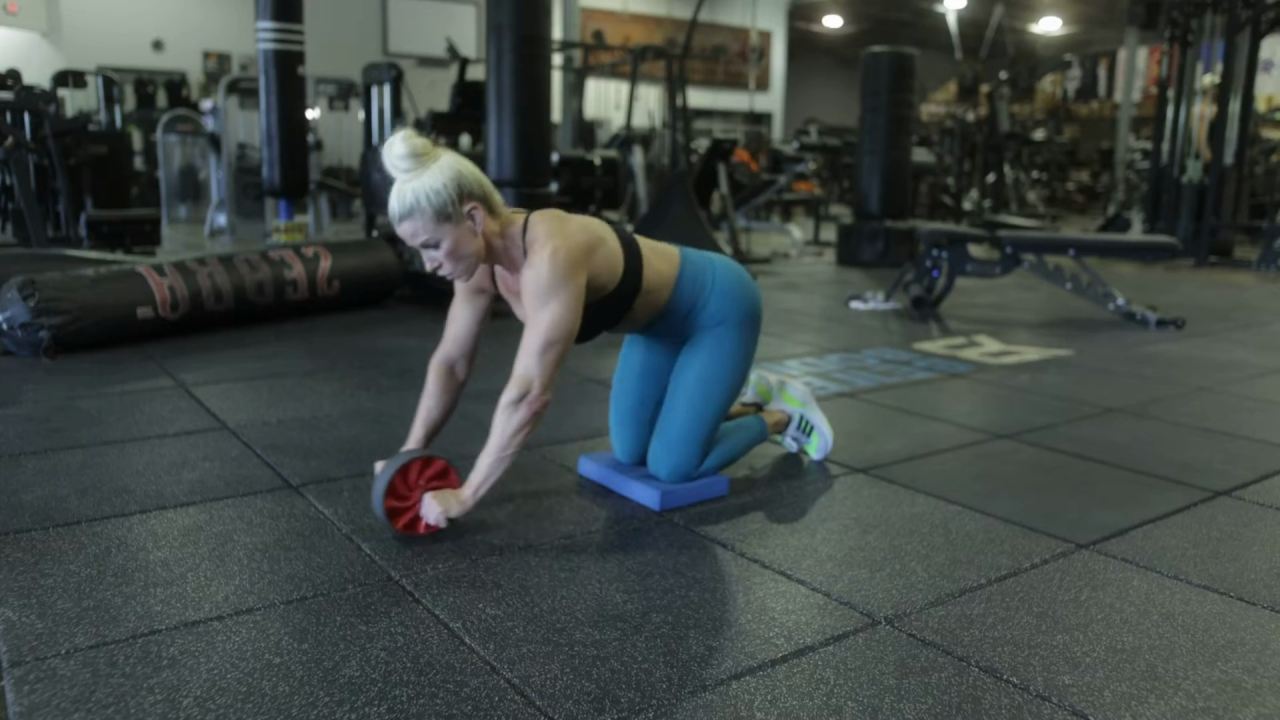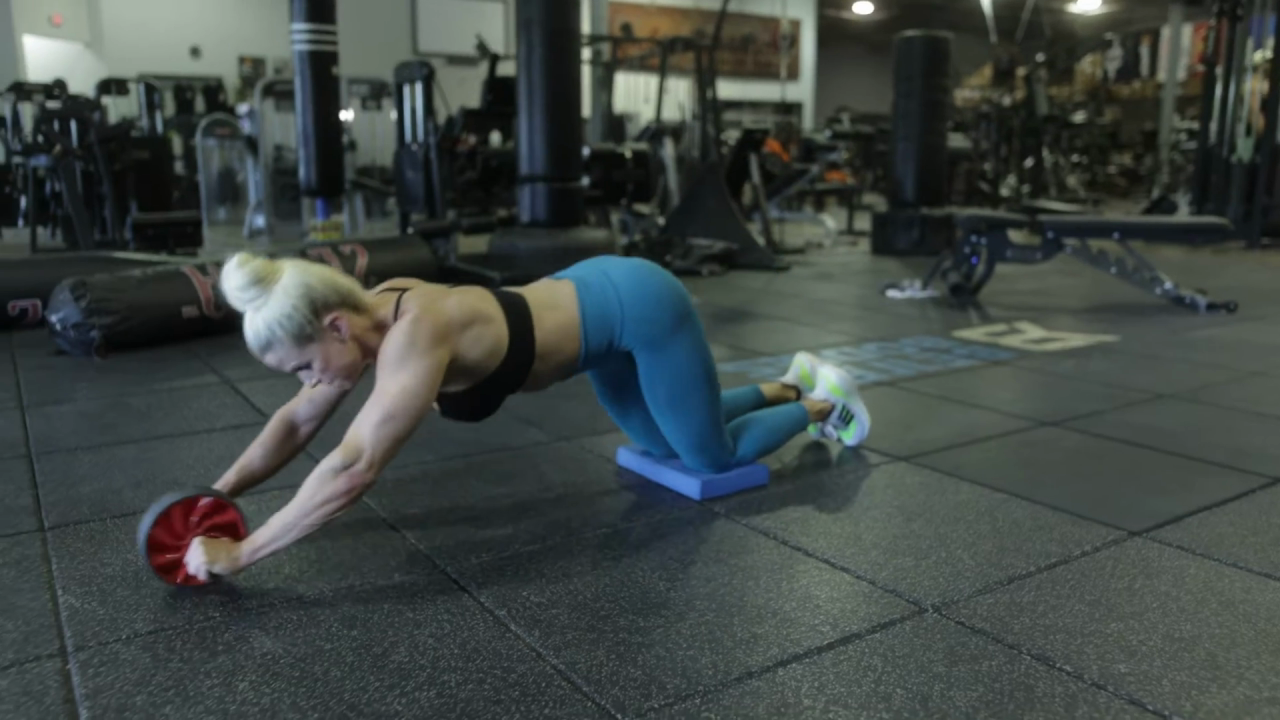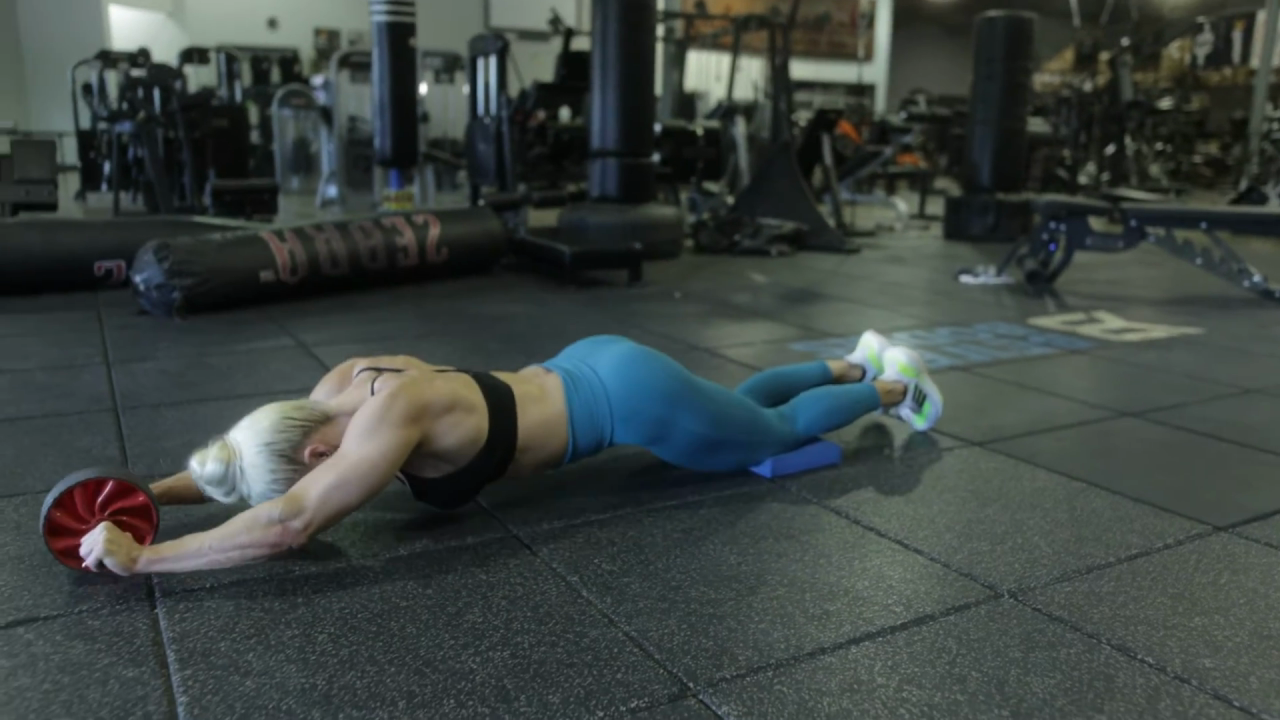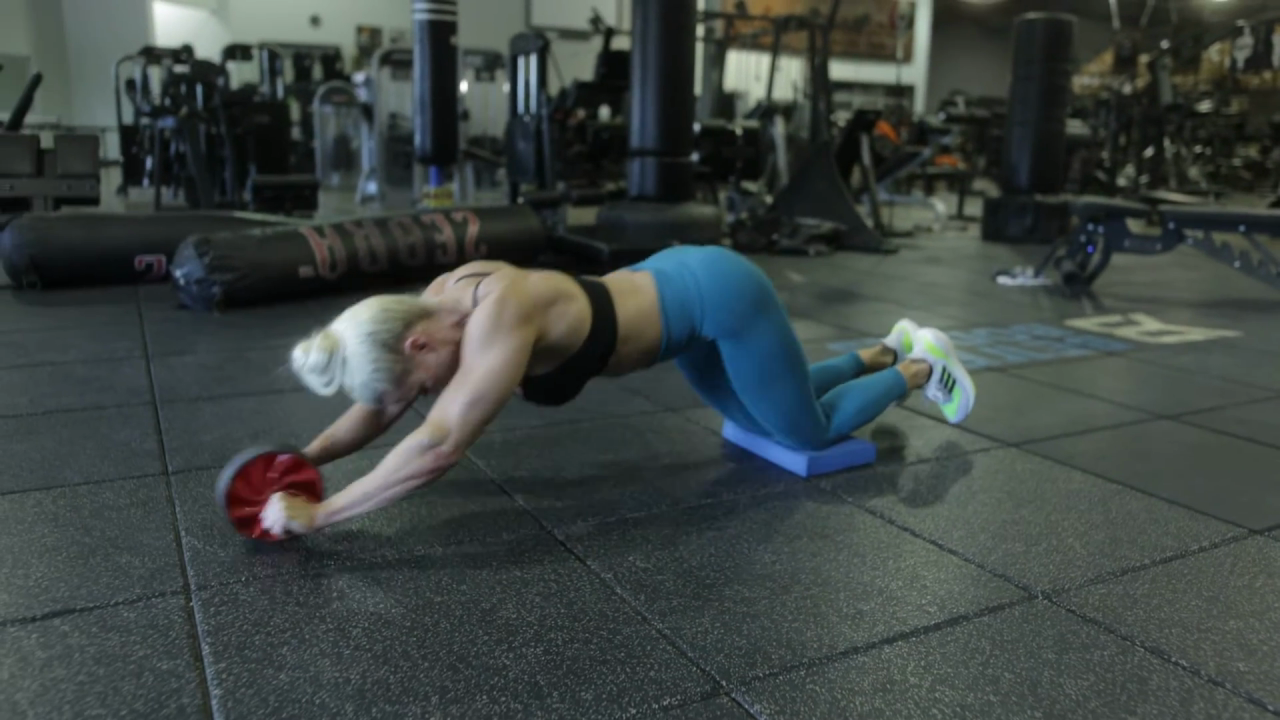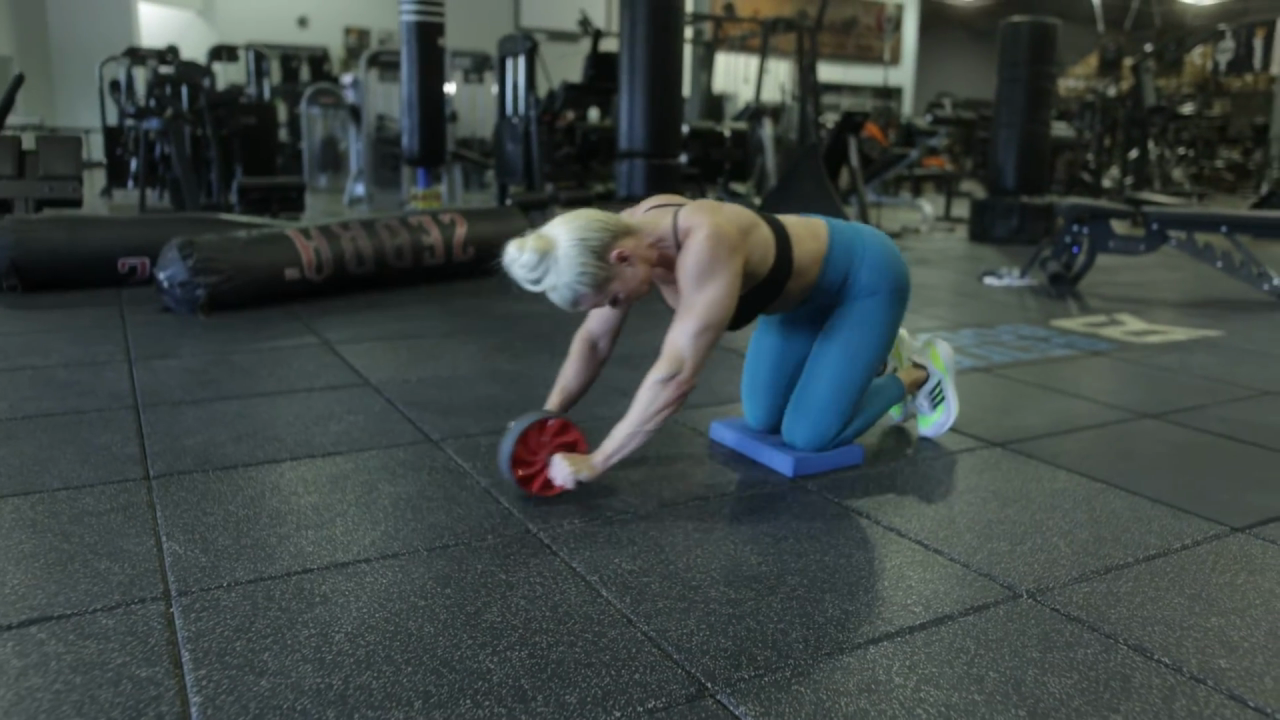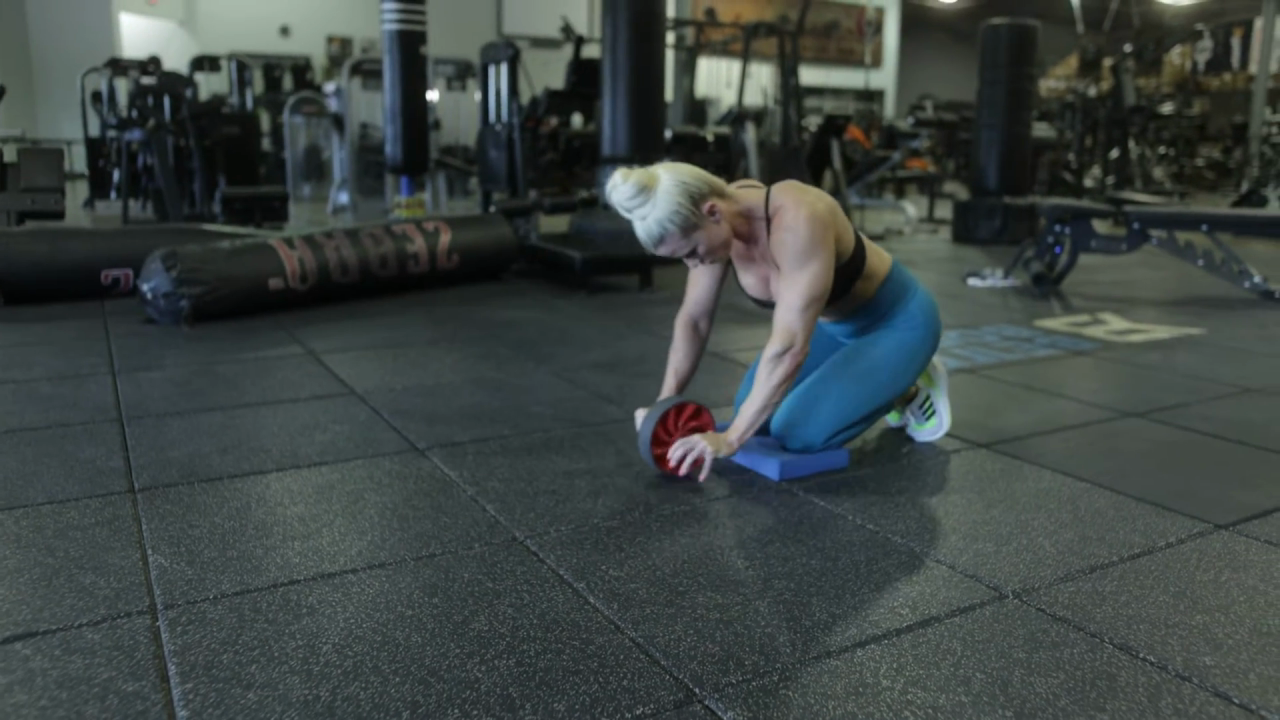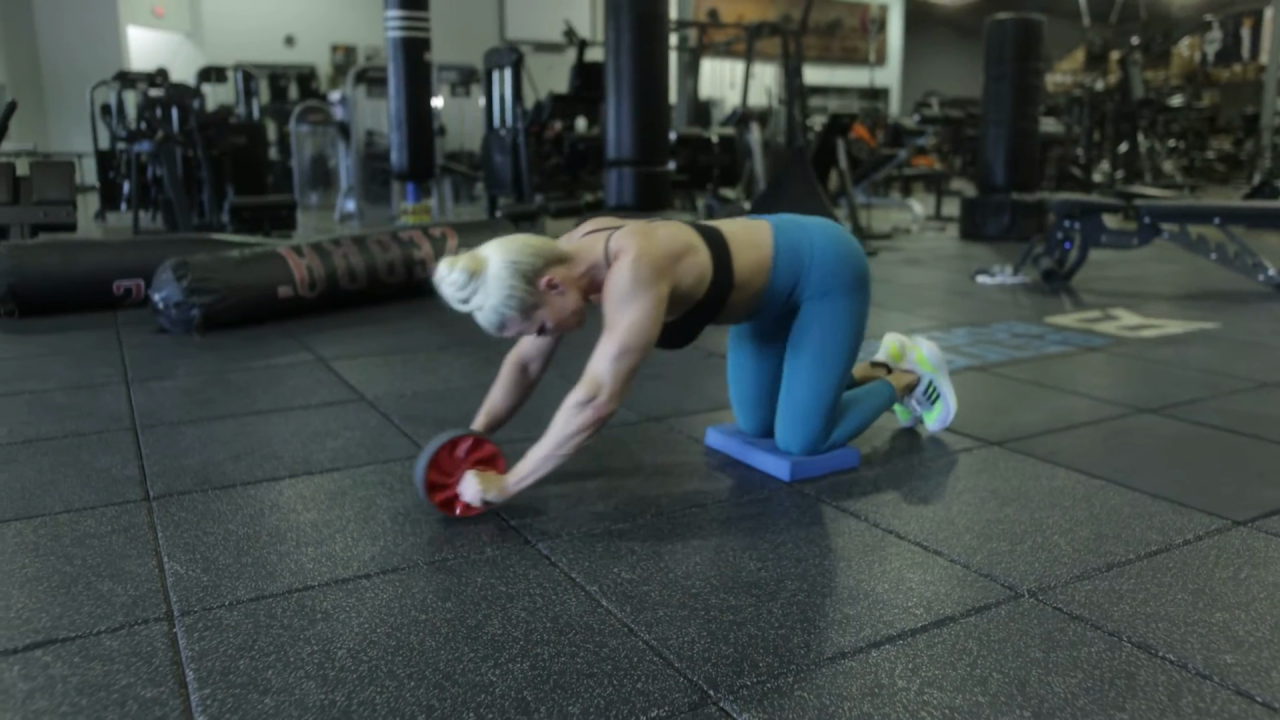
dt=0.7s
person 1, frame 1
left shoulder: (551, 255)
right shoulder: (483, 252)
left elbow: (530, 394)
right elbow: (451, 362)
left wrist: (464, 497)
right wrist: (411, 454)
left hip: (720, 305)
right hip: (664, 317)
left knee: (674, 468)
right knee: (631, 454)
left ankle: (782, 417)
right ankle: (750, 399)
person 1, frame 2
left shoulder: (414, 333)
right shoulder: (365, 314)
left elbow: (352, 469)
right elbow: (296, 421)
left wrist: (238, 555)
right wrist: (215, 496)
left hip: (642, 309)
right hip: (596, 294)
left knee: (709, 461)
right knee: (667, 444)
left ankle: (822, 404)
right ankle: (785, 386)
person 1, frame 3
left shoulder: (390, 417)
right shoulder: (344, 386)
left elbow: (286, 524)
right elbow: (255, 463)
left wrist: (140, 555)
right wrist: (147, 489)
left hip: (628, 397)
right hip: (589, 371)
left knee: (779, 430)
right knee: (740, 404)
left ankle: (892, 383)
right ankle: (856, 361)
person 1, frame 4
left shoulder: (496, 318)
right shoulder: (442, 300)
left elbow: (436, 447)
right elbow: (380, 405)
left wrist: (315, 514)
right wrist: (305, 455)
left hip: (719, 297)
right hip: (678, 285)
left knee: (810, 433)
right knee: (764, 418)
left ankle: (920, 367)
right ankle: (883, 353)
person 1, frame 5
left shoulder: (703, 244)
right shoulder: (627, 233)
left elbow: (674, 374)
right elbow: (593, 339)
left wrist: (595, 463)
right wrist: (549, 417)
left hip: (866, 280)
right hip: (807, 285)
left knee: (807, 437)
right knee: (762, 423)
left ankle: (918, 375)
right ankle: (882, 359)
person 1, frame 6
left shoulder: (798, 220)
right shoulder: (720, 215)
left elbow: (789, 347)
right elbow: (693, 320)
left wrist: (731, 439)
right wrist: (665, 403)
left hip: (898, 322)
left knee: (797, 435)
right knee: (754, 413)
left ankle: (907, 391)
right ankle: (875, 381)
person 1, frame 7
left shoulder: (634, 270)
right shoulder: (569, 257)
left elbow: (596, 402)
right elbow: (524, 363)
left wrist: (506, 483)
right wrist: (473, 438)
left hip: (823, 269)
right hip: (769, 273)
left knee: (803, 439)
right knee: (758, 426)
left ankle: (907, 377)
right ankle: (880, 365)
